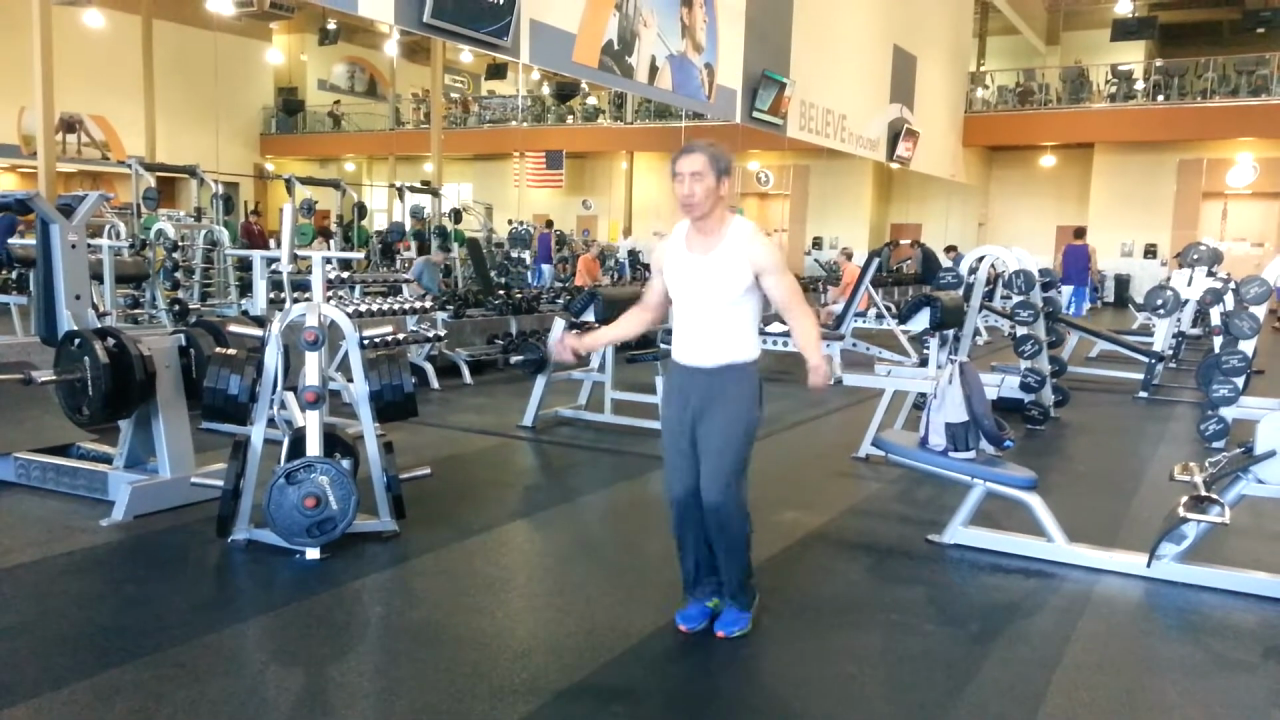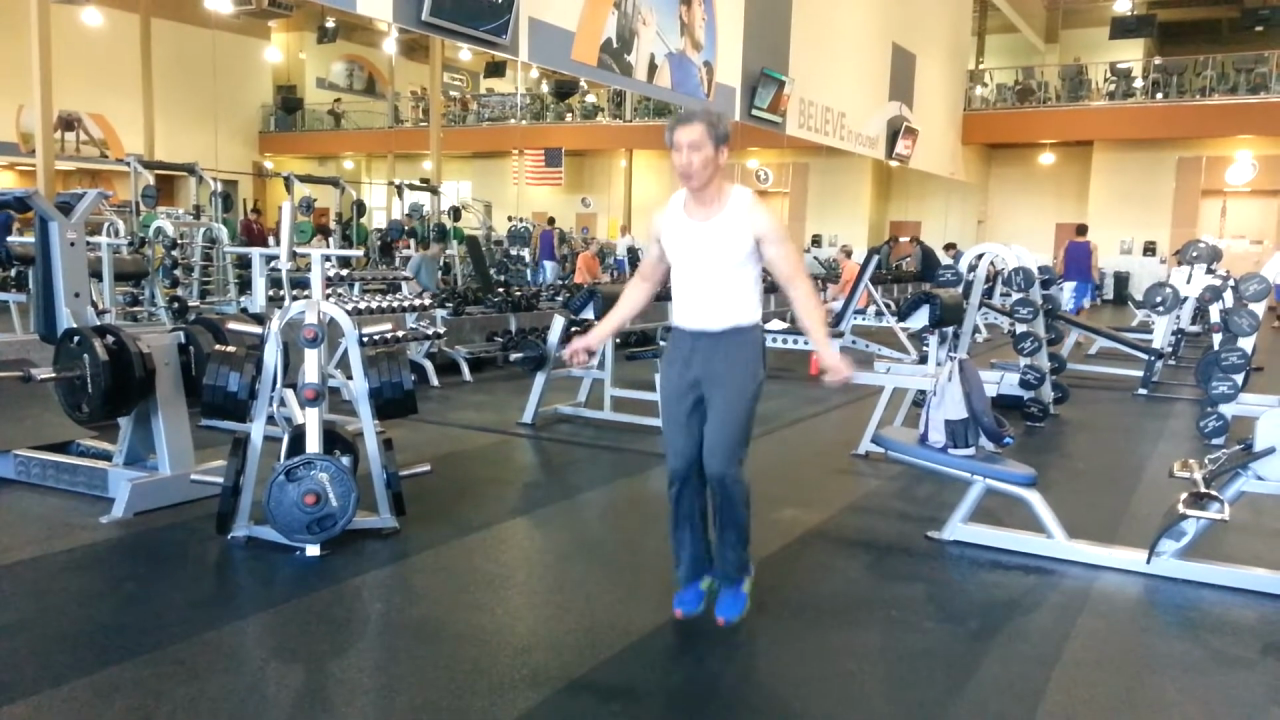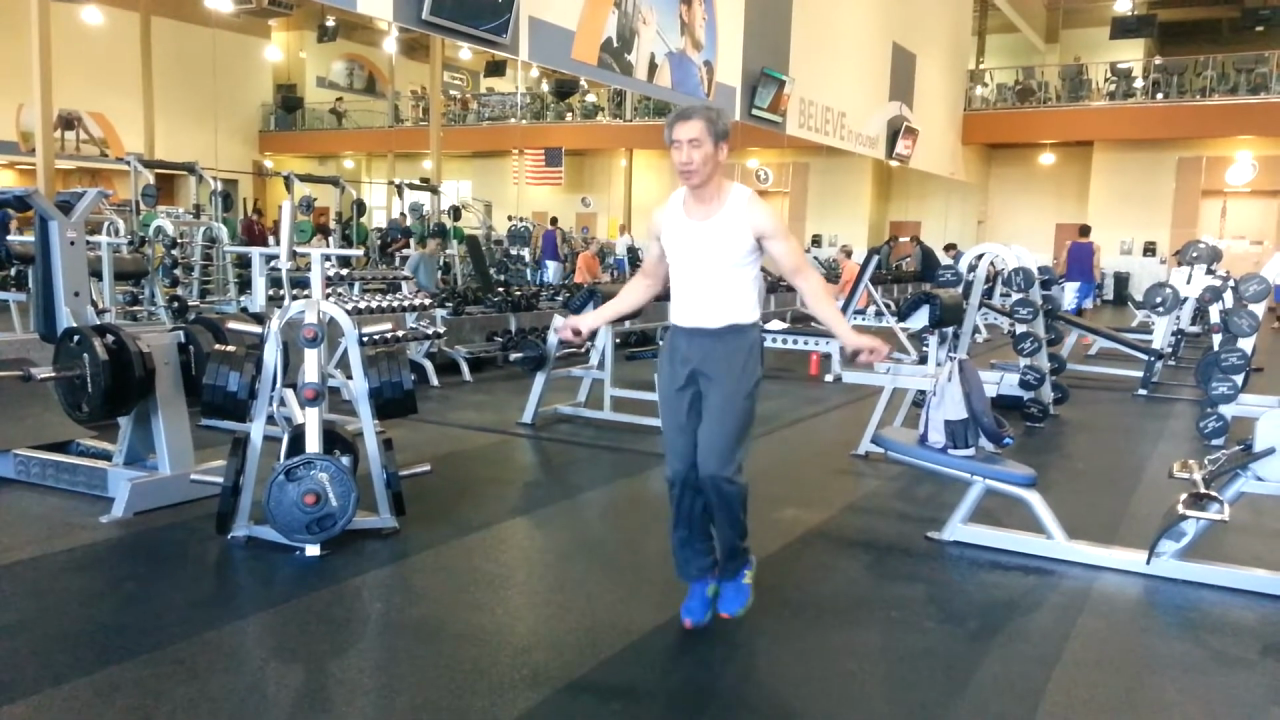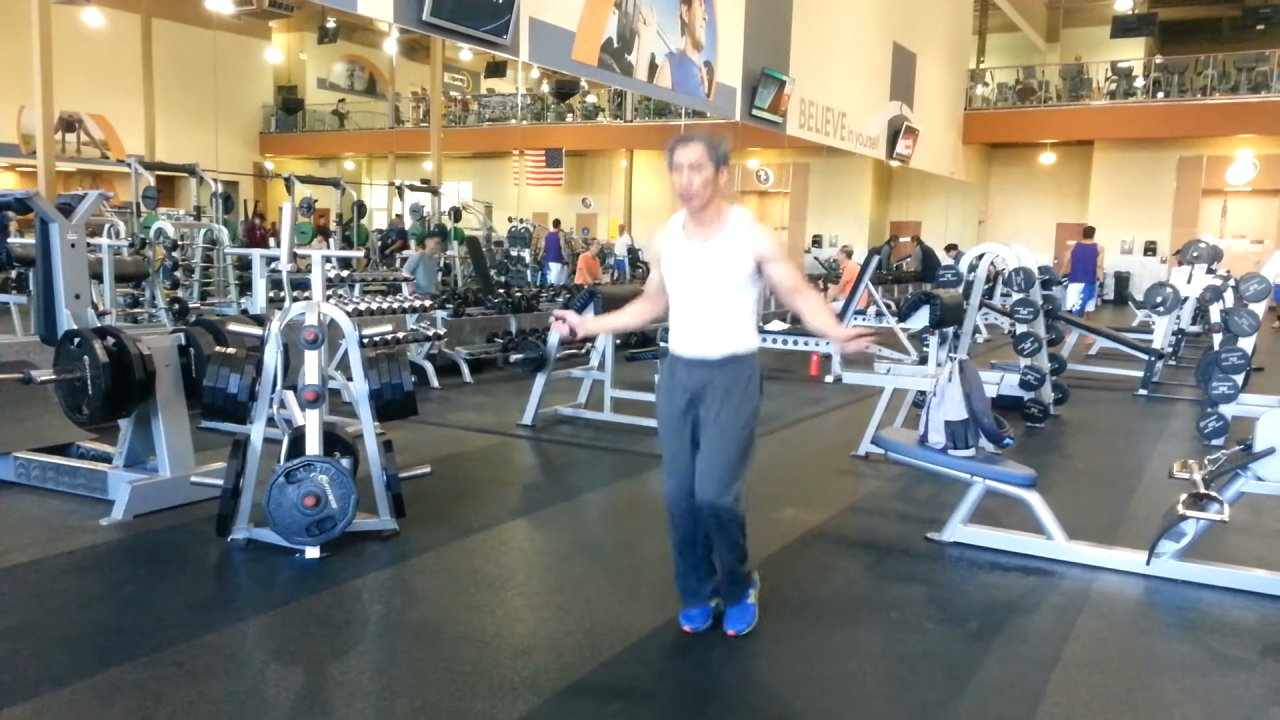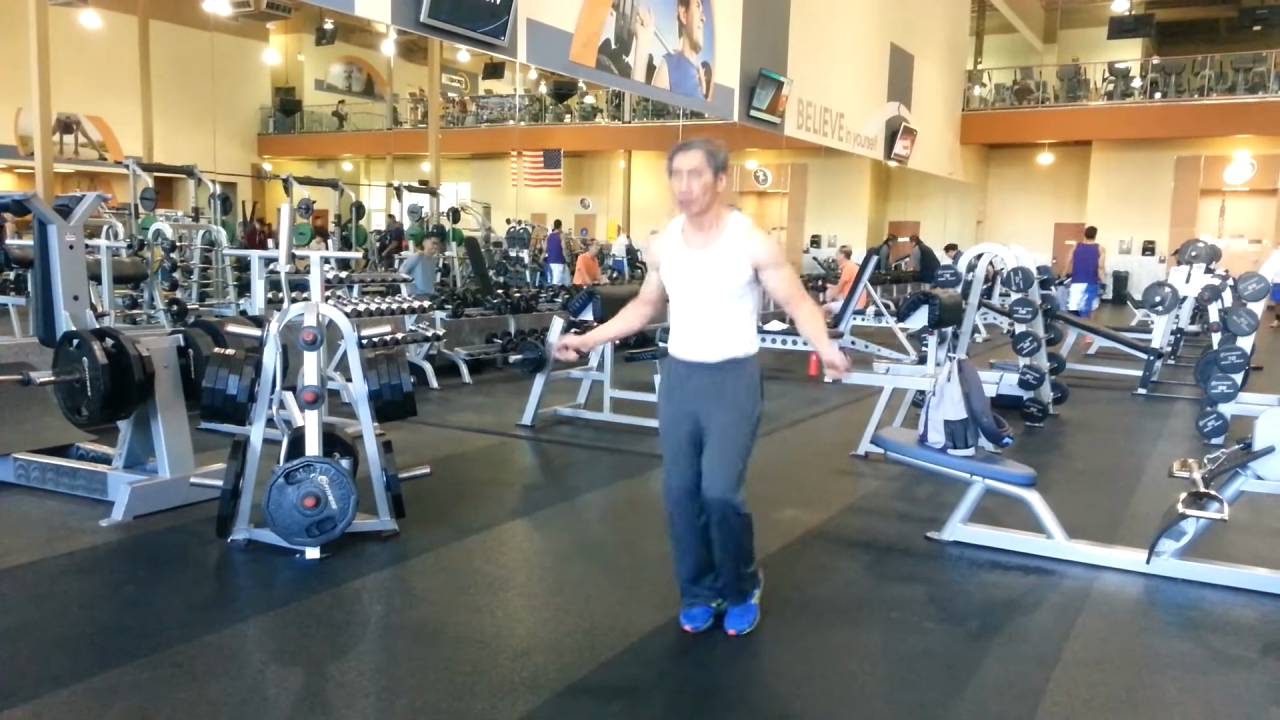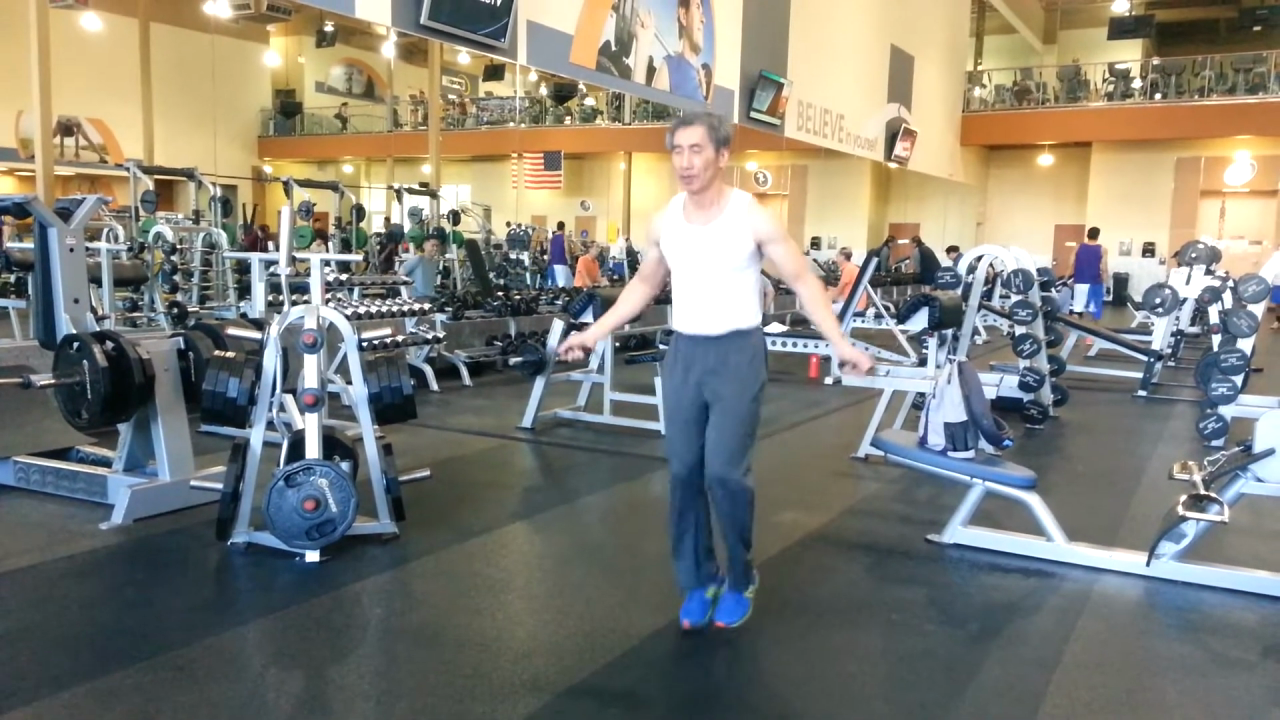
dt=0.1s
person 1, frame 1
left shoulder: (754, 247)
right shoulder: (667, 250)
left elbow: (796, 312)
right elbow: (648, 311)
left wrist: (816, 361)
right wrist: (592, 339)
left hip: (733, 380)
right hip: (682, 379)
left knee: (720, 497)
right knee: (681, 496)
left ankle: (738, 598)
right ankle: (702, 590)
person 1, frame 2
left shoulder: (754, 213)
right shoulder: (666, 218)
left elbow: (797, 283)
right elbow: (645, 282)
left wrist: (825, 347)
right wrist: (599, 333)
left hip: (735, 348)
right hip: (683, 346)
left knee: (722, 468)
right knee: (682, 469)
left ankle: (734, 573)
right ankle: (694, 573)
person 1, frame 3
left shoulder: (754, 212)
right shoulder: (664, 217)
left elbow: (803, 275)
right elbow: (648, 280)
left wrist: (844, 332)
right wrist: (593, 320)
left hip: (734, 346)
right hip: (680, 345)
left knee: (716, 469)
right knee: (681, 470)
left ankle: (735, 563)
right ankle: (700, 575)
person 1, frame 4
left shoulder: (753, 236)
right shoulder: (664, 240)
left elbow: (800, 295)
left wrist: (837, 333)
right wrist: (591, 324)
left hip: (732, 373)
right hip: (678, 373)
left knee: (713, 494)
right knee: (680, 495)
left ankle: (739, 587)
right ankle: (700, 594)
person 1, frame 5
left shoulder: (752, 243)
right shoulder: (662, 245)
left elbow: (797, 304)
right elbow: (647, 305)
left wrist: (826, 351)
right wrist: (592, 338)
left hip: (733, 377)
right hip: (679, 376)
left knee: (720, 494)
right knee: (682, 495)
left ankle: (743, 585)
right ankle: (701, 592)
person 1, frame 6
left shoulder: (754, 216)
right shoulder: (663, 221)
left elbow: (802, 280)
right elbow: (645, 285)
left wrist: (840, 342)
right wrist: (597, 332)
left hip: (737, 352)
right hip: (683, 352)
left knee: (725, 471)
right knee: (685, 473)
left ankle: (738, 579)
right ankle: (699, 580)
